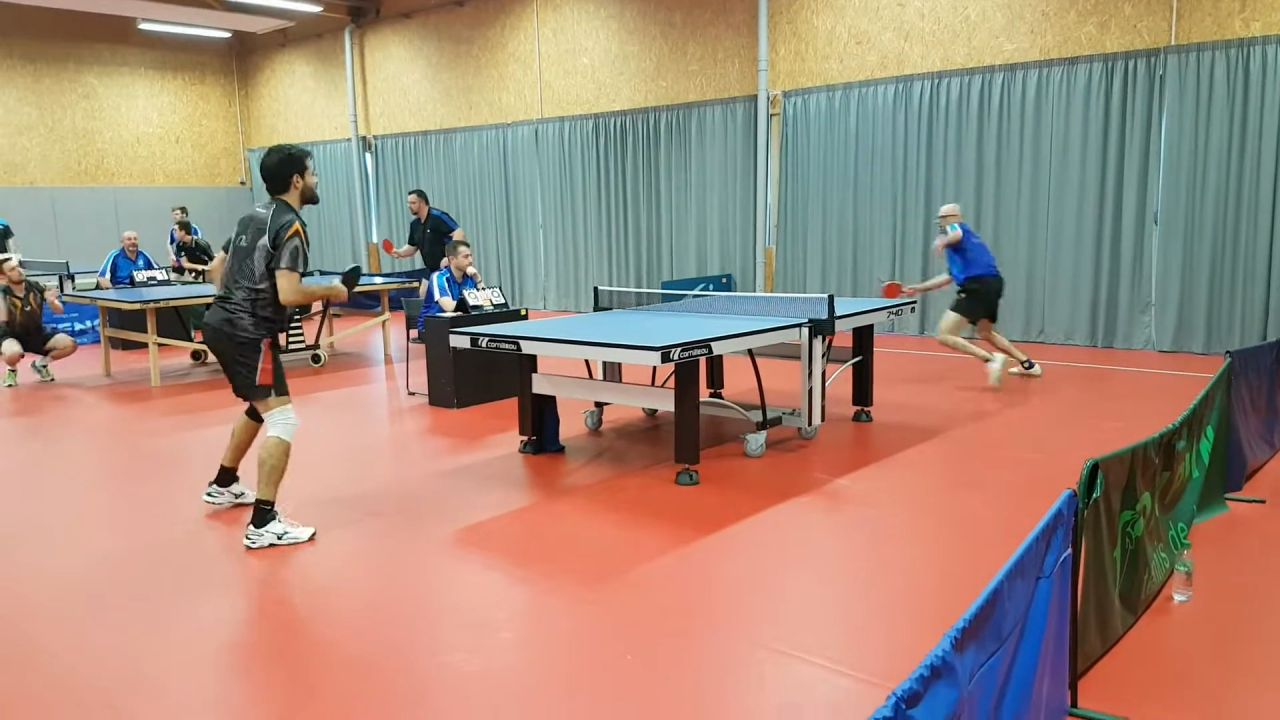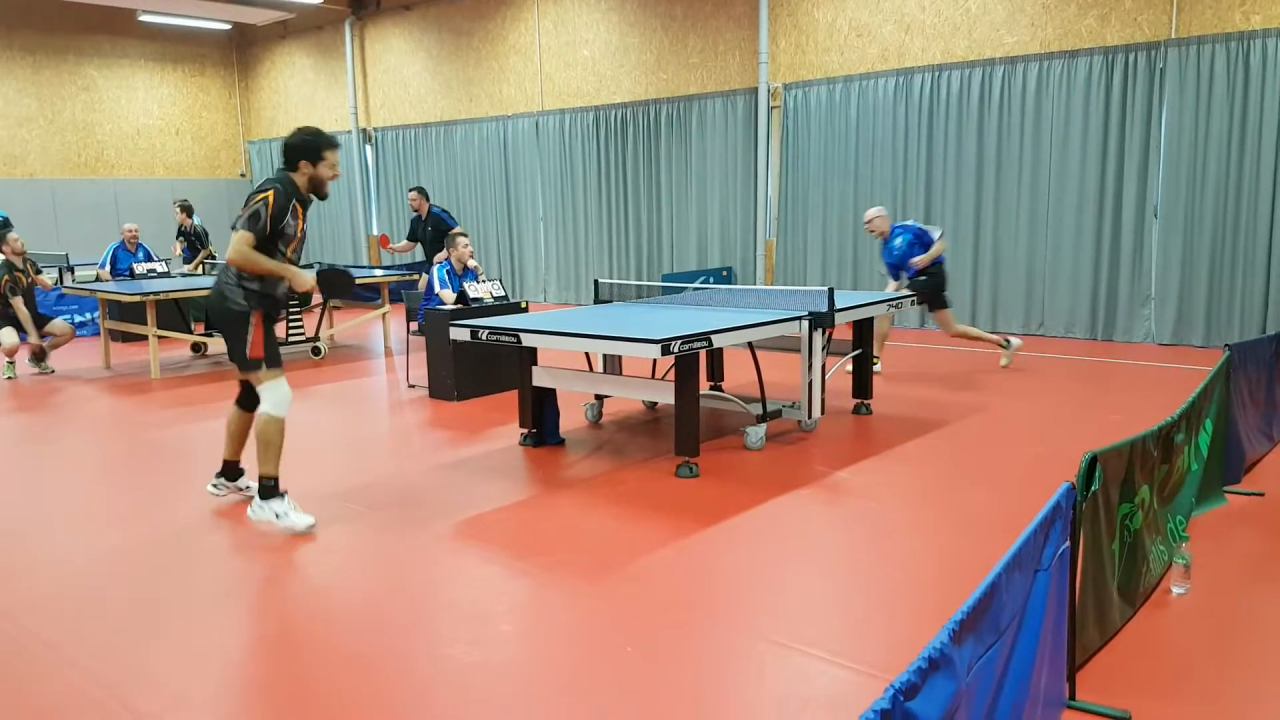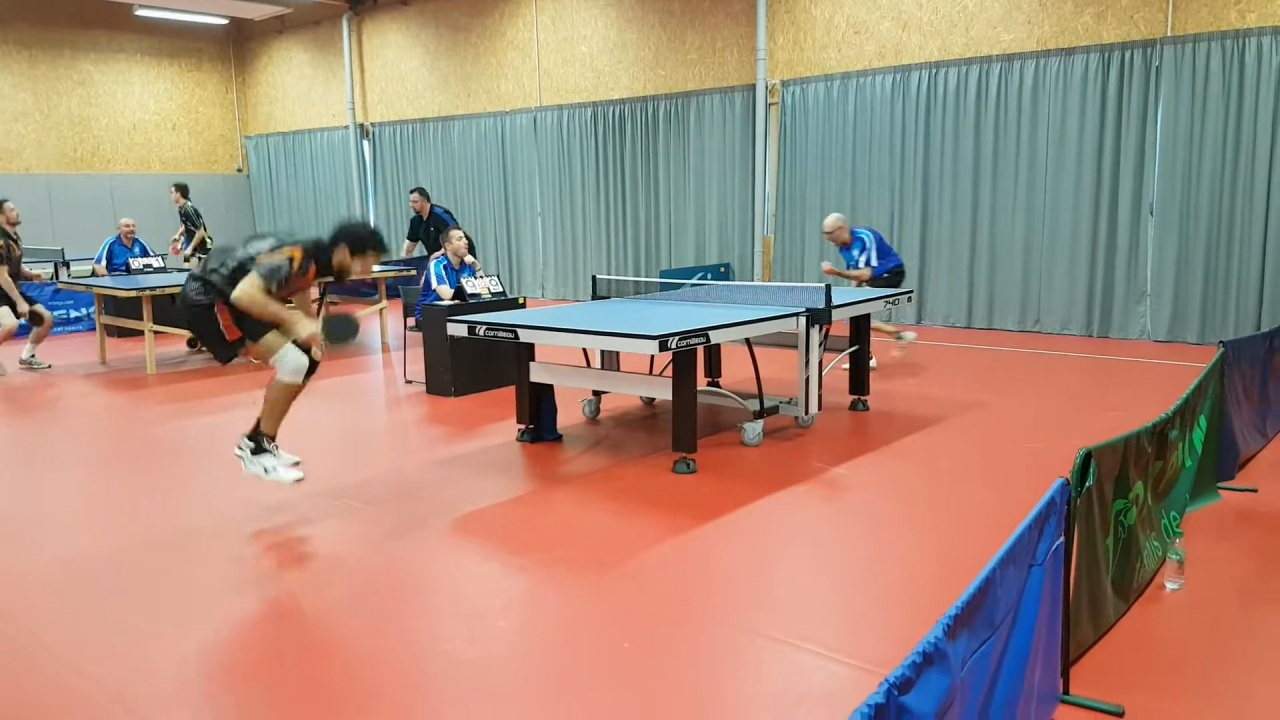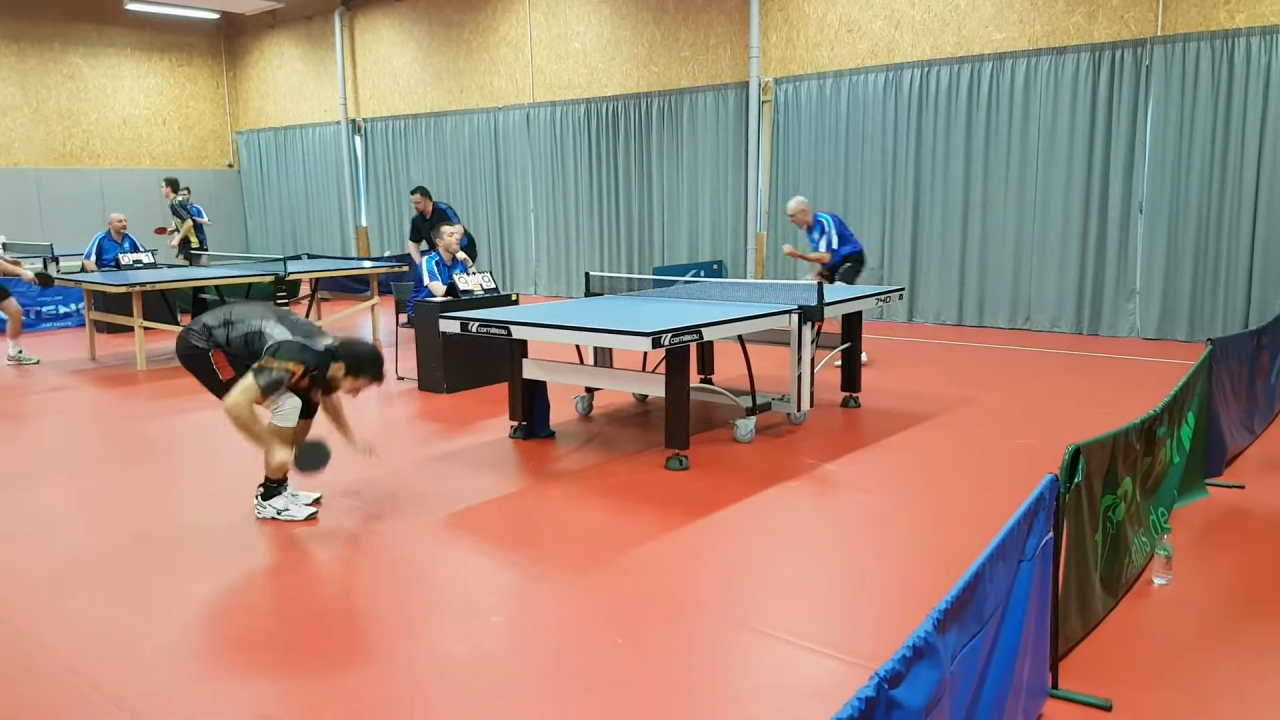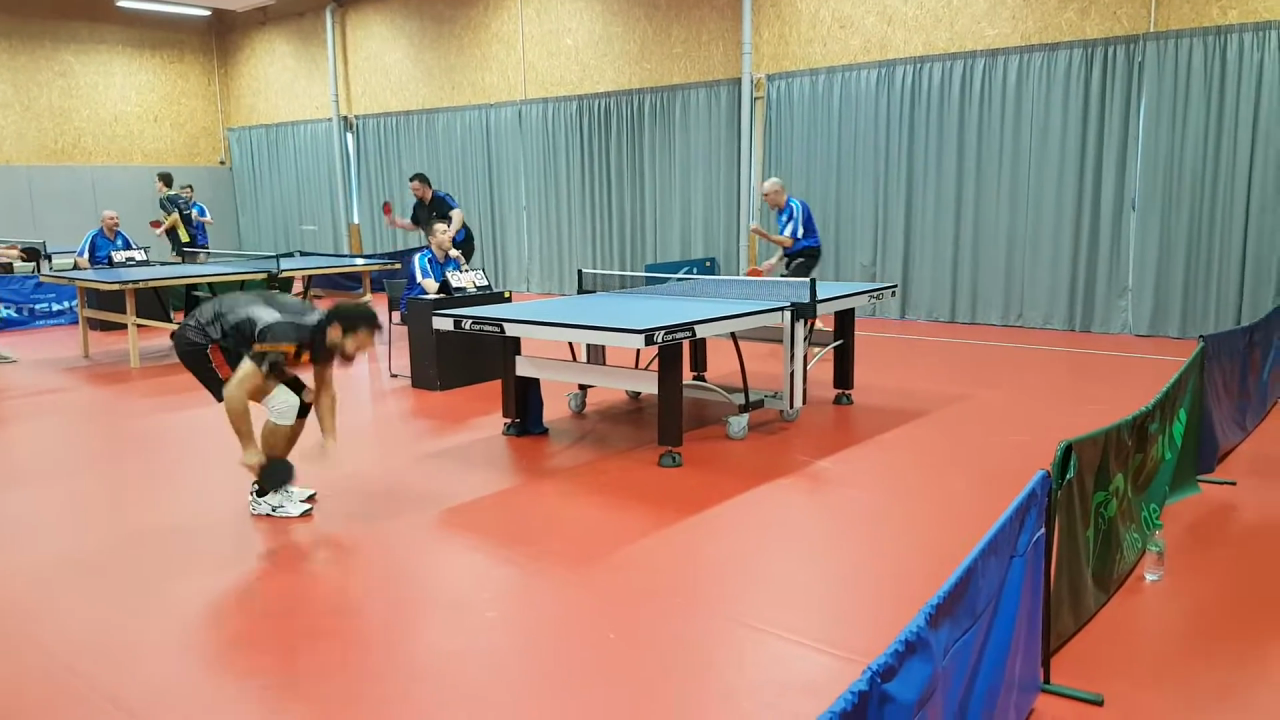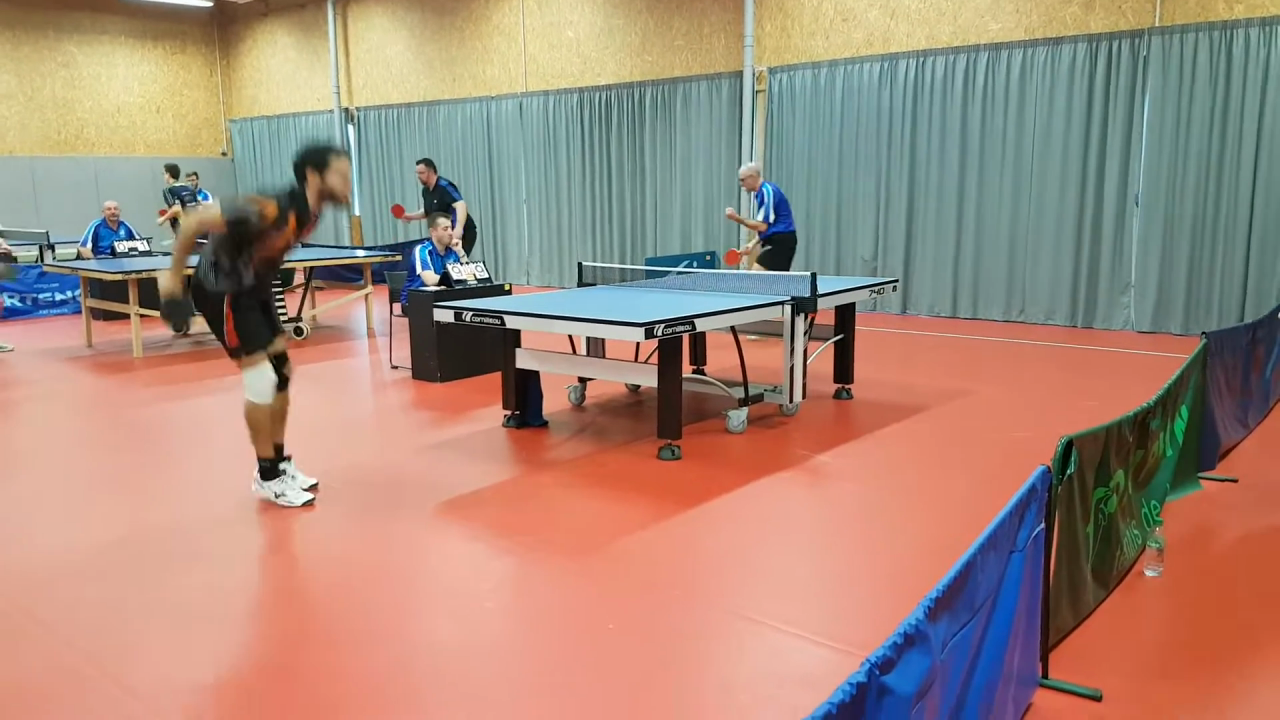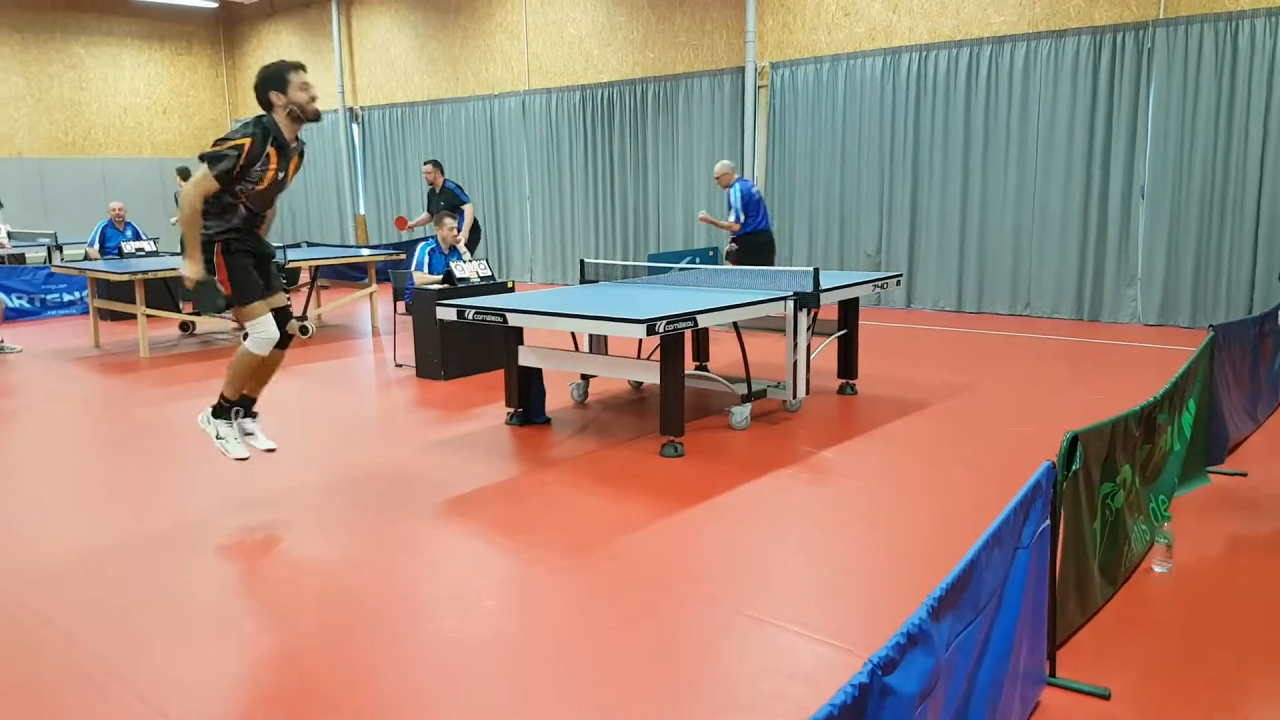
dt=0.2s
person 1, frame 1
left shoulder: (254, 217)
right shoulder: (289, 227)
left elbow: (218, 267)
right elbow: (289, 294)
right wrist: (330, 291)
left hip: (224, 323)
right hip: (248, 332)
left knee: (260, 408)
right knee: (283, 422)
left ankle: (223, 485)
right ankle: (263, 523)
person 1, frame 2
left shoulder: (295, 200)
right shoulder: (272, 196)
right elbow: (235, 253)
left wrist: (292, 277)
right wrist: (293, 273)
left hip: (247, 303)
right hip: (242, 308)
left knee: (252, 394)
right knee: (276, 396)
left ankle: (227, 476)
right ankle: (269, 498)
person 1, frame 3
left shoulder: (320, 254)
right shoulder: (297, 255)
right elbow: (243, 296)
left wrist: (307, 324)
right wrist: (293, 320)
left hip: (222, 295)
right hip: (207, 301)
left knee: (304, 362)
right knee: (292, 363)
left ankle: (257, 439)
right ankle: (260, 448)
person 1, frame 4
left shoulder: (331, 355)
right shoulder: (295, 362)
left elbow: (330, 402)
right elbow: (234, 404)
left wrist: (351, 437)
right wrist: (273, 447)
left hip: (232, 338)
right hip: (202, 345)
left knee: (306, 403)
right knee: (287, 405)
left ankle: (279, 485)
right ankle: (271, 496)
person 1, frame 5
left shoulder: (324, 334)
right shoulder: (288, 341)
left elbow: (326, 391)
right elbow: (236, 397)
left wrist: (330, 440)
right wrist: (249, 449)
left hip: (234, 341)
right hip: (199, 340)
left knee: (303, 399)
right knee: (282, 404)
left ankle: (275, 485)
right ankle: (265, 494)
person 1, frame 6
left shoulder: (309, 214)
right shoulder: (272, 211)
right elbow: (194, 222)
right wrist: (175, 275)
left hip: (252, 287)
right hip: (223, 289)
left knee: (281, 374)
right knee: (263, 380)
left ankle: (279, 463)
right ankle: (268, 477)
person 1, frame 7
left shoulder: (294, 146)
right shoulder: (247, 141)
right elbow: (191, 194)
right wrist: (193, 256)
left hip: (249, 240)
right hip: (222, 239)
left knee: (283, 331)
right knee: (264, 333)
left ankle: (243, 413)
right ankle: (220, 413)
